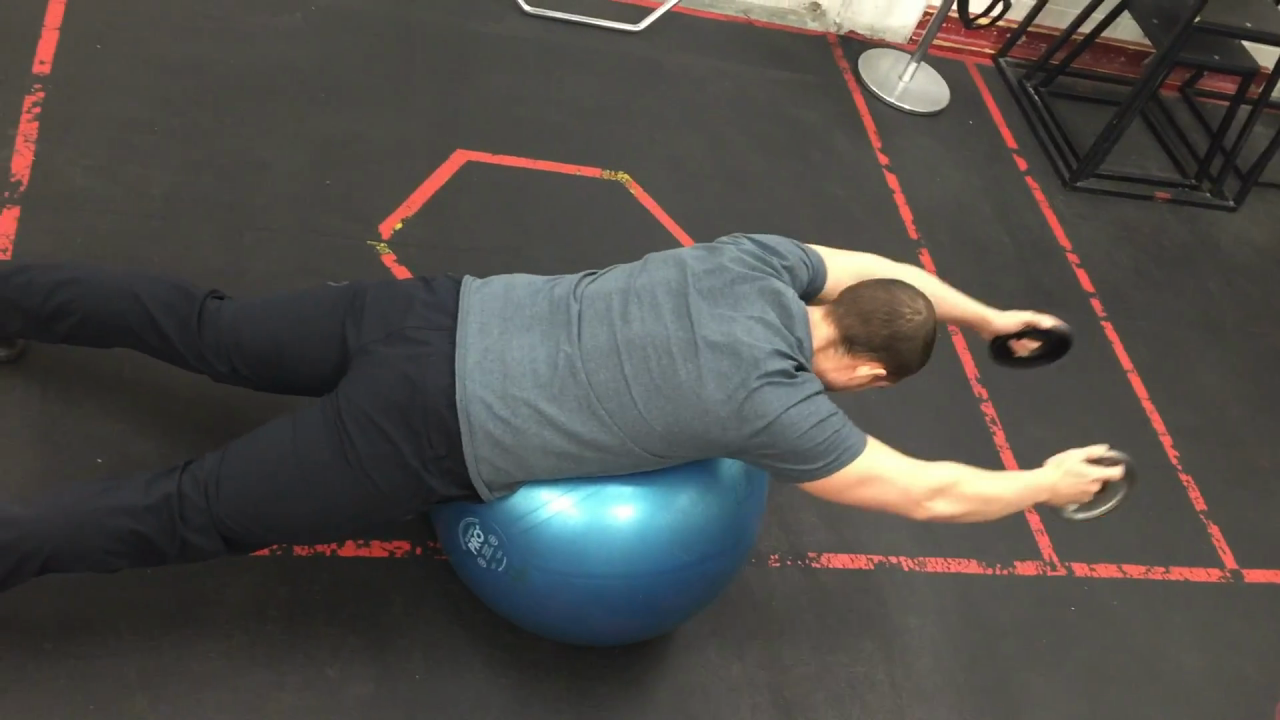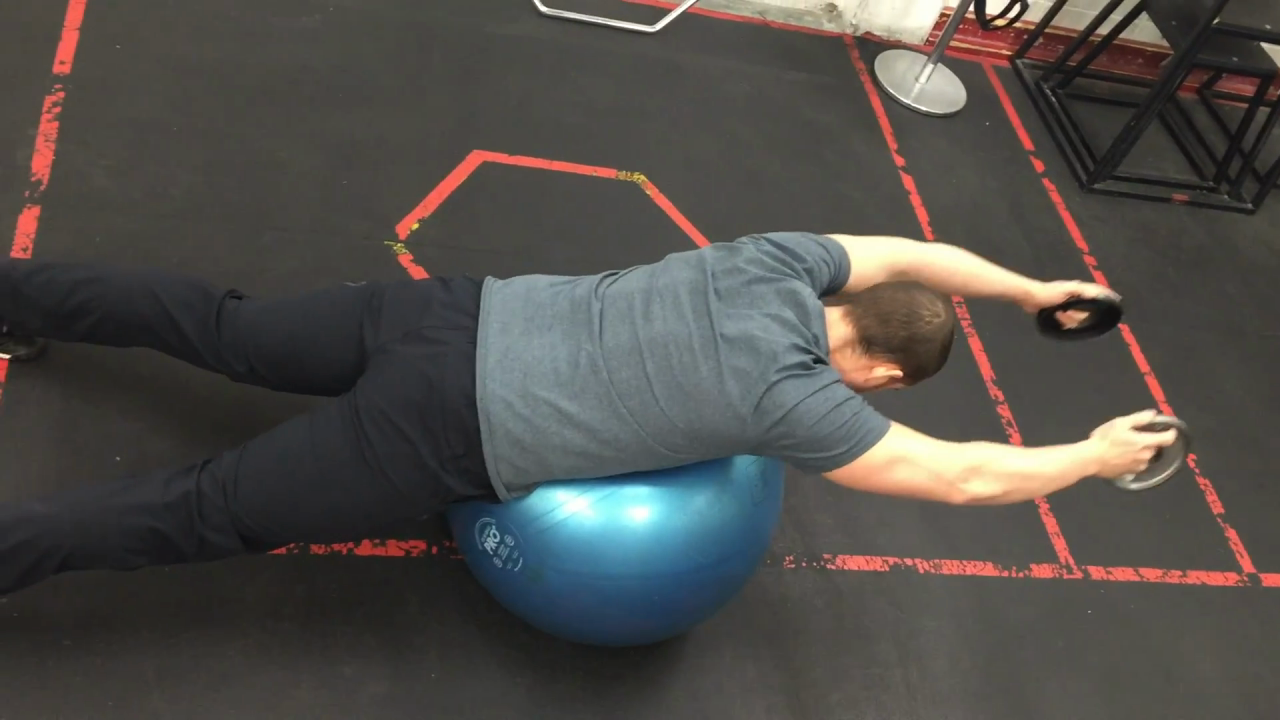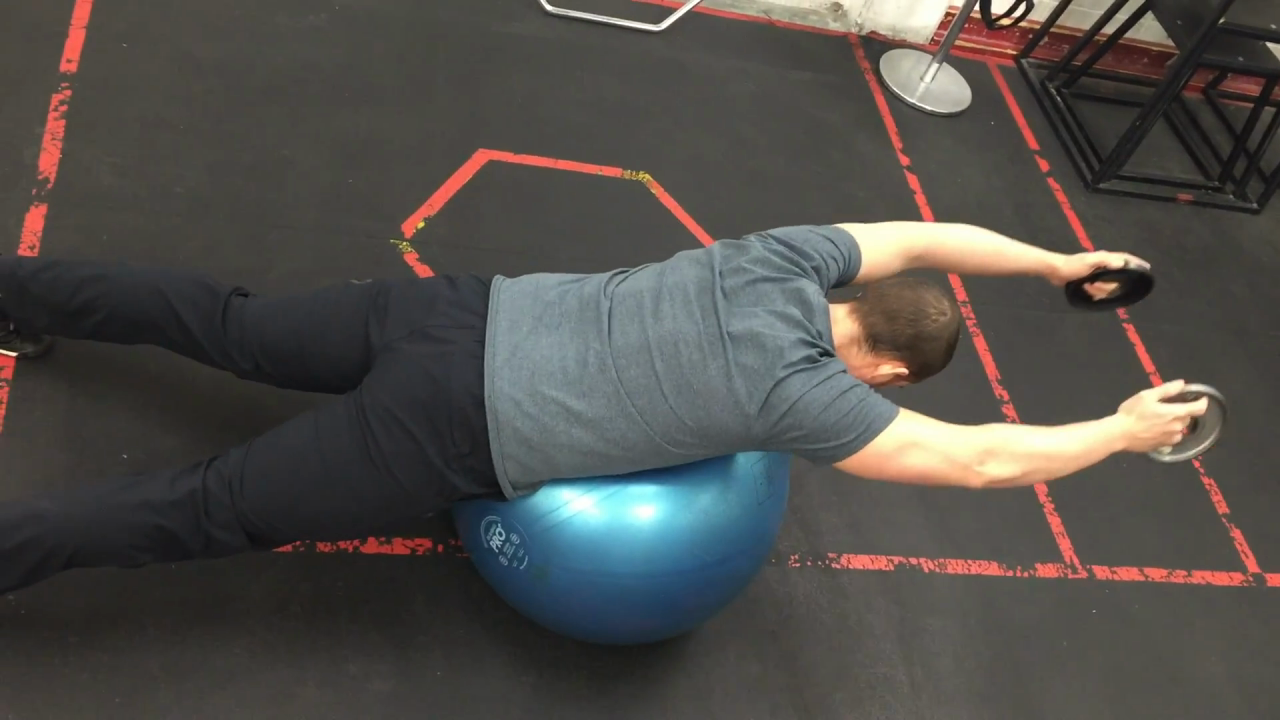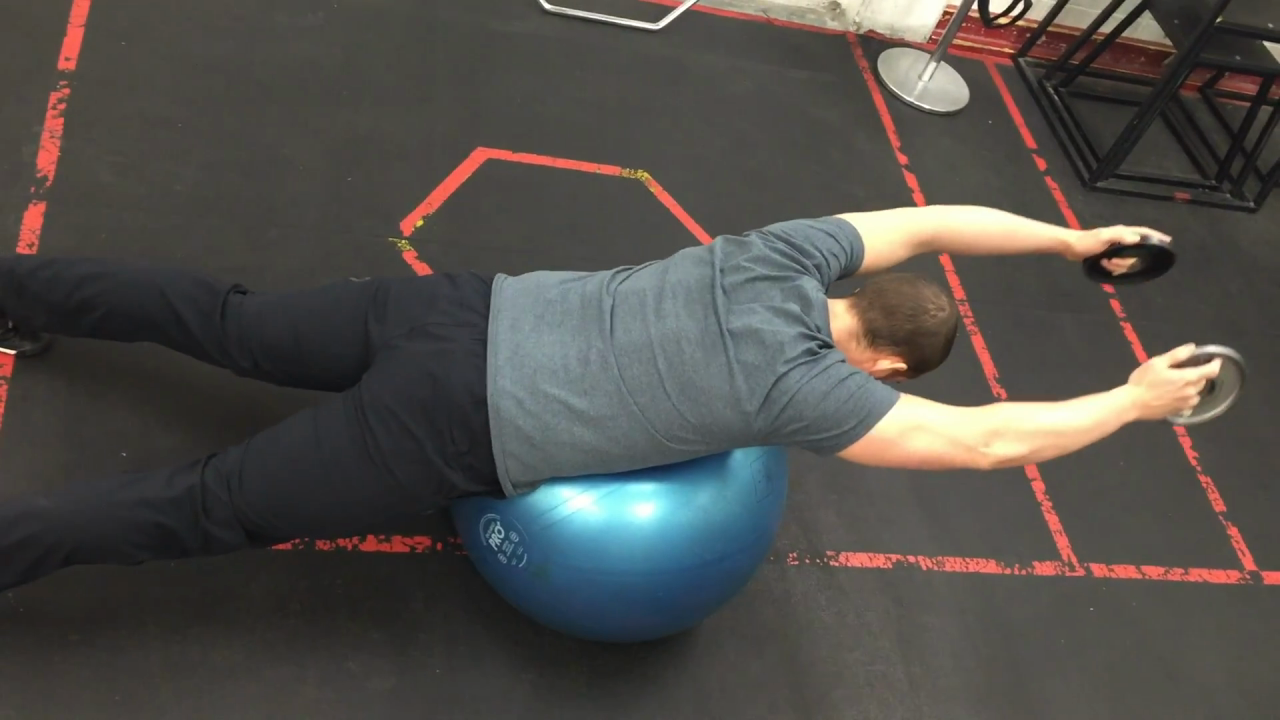
dt=0.2s
person 1, frame 1
left shoulder: (763, 261)
right shoulder: (768, 404)
left elbow: (883, 271)
right elbow: (929, 493)
left wrist: (987, 315)
right wrist: (1050, 482)
left hip: (435, 315)
right hip: (427, 431)
left knee: (208, 332)
right knee: (191, 513)
person 1, frame 2
left shoulder: (783, 261)
right shoulder: (787, 397)
left elbow: (913, 254)
right elbow: (965, 474)
left wrist: (1036, 289)
right wrist: (1095, 455)
left hip: (453, 316)
right hip: (445, 430)
left knee: (227, 331)
right knee: (210, 510)
person 1, frame 3
left shoulder: (790, 258)
right shoulder: (795, 392)
left elbow: (924, 239)
right elbow: (981, 460)
left wrist: (1060, 264)
right wrist: (1127, 428)
left hip: (460, 314)
right hip: (453, 431)
left knee: (234, 329)
right knee: (217, 508)
person 1, frame 4
left shoulder: (783, 255)
right shoulder: (795, 388)
left elbow: (929, 220)
right elbow: (988, 441)
left wrist: (1075, 240)
right wrist: (1138, 400)
left hip: (458, 313)
right hip: (454, 428)
left knee: (232, 325)
right knee: (213, 507)
